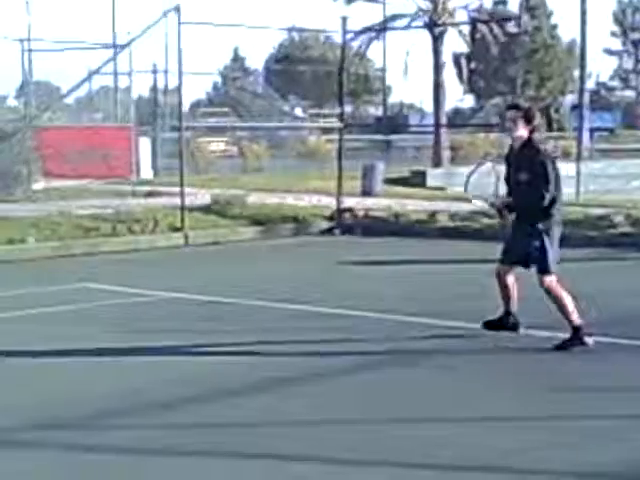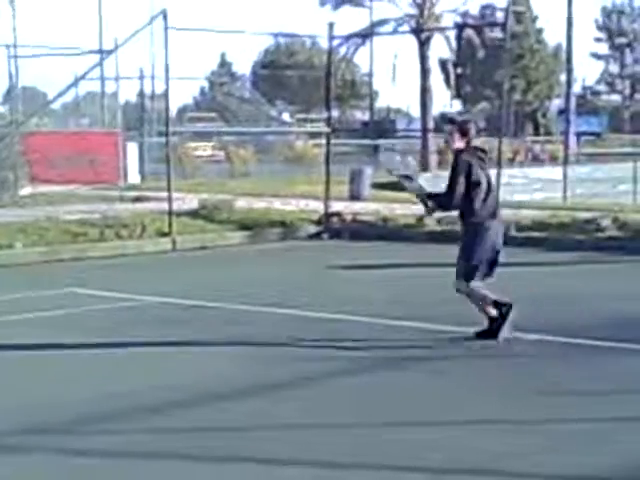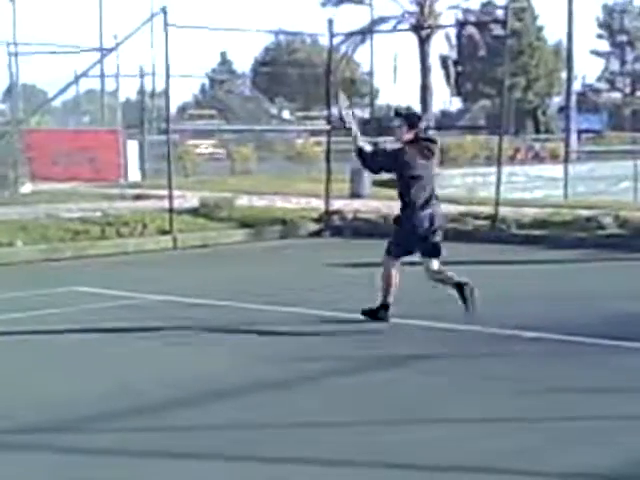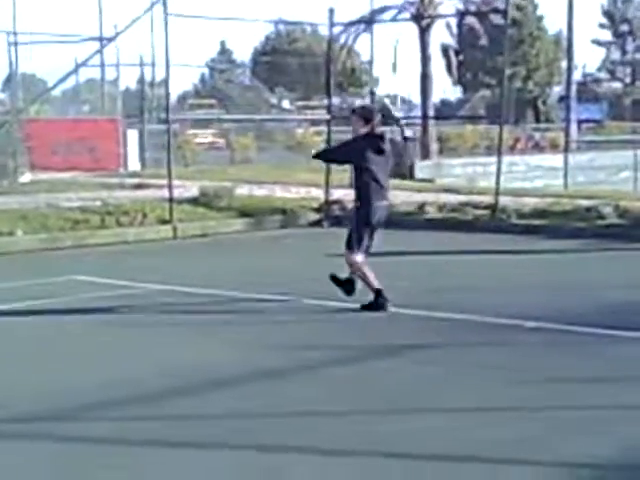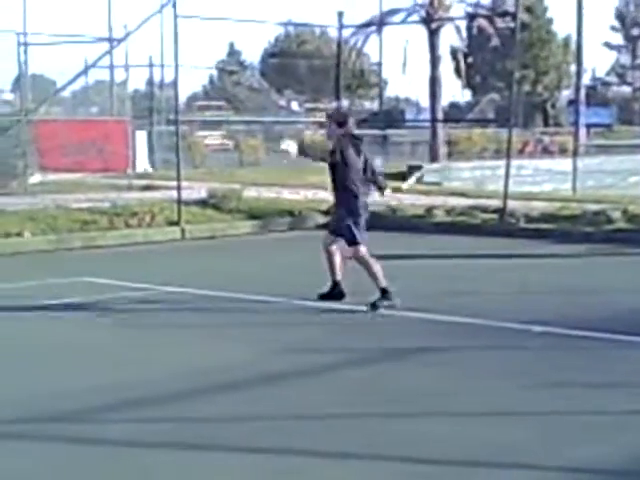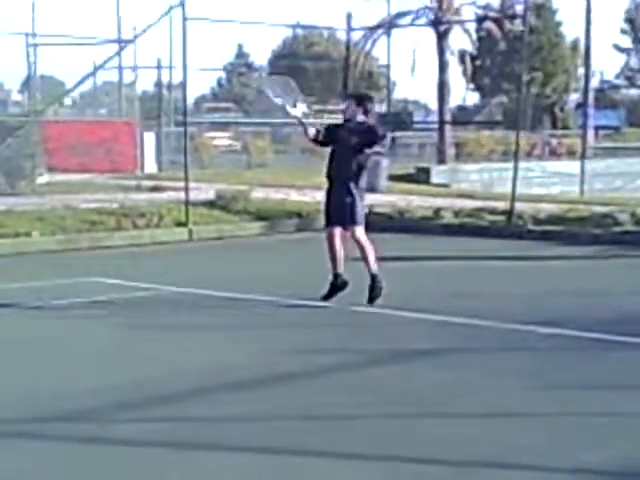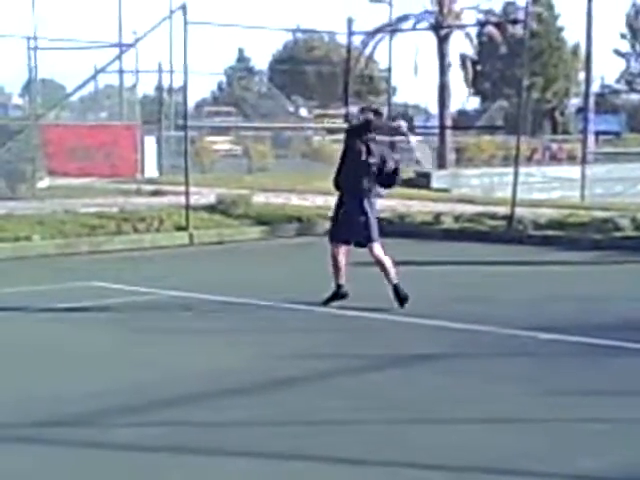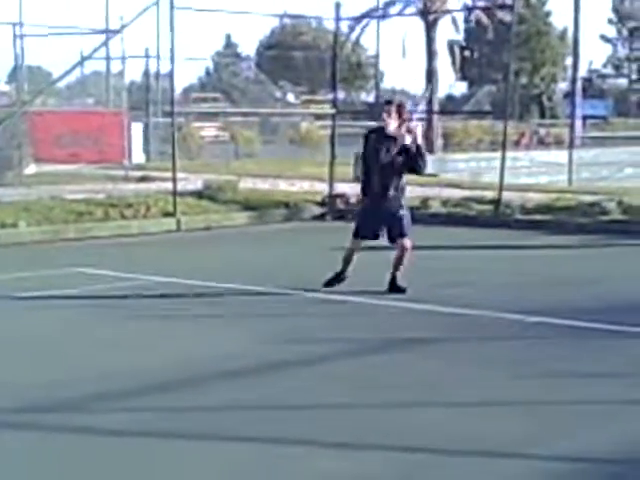
dt=0.3s
person 1, frame 1
left shoulder: (539, 155)
right shoulder: (512, 154)
left elbow: (545, 195)
left wrist: (510, 201)
right wrist: (506, 204)
left hip: (542, 226)
right hip: (521, 224)
left knee: (548, 282)
right knee: (503, 271)
left ankle: (580, 333)
right ankle: (509, 317)
person 1, frame 2
left shoulder: (464, 161)
right shoulder: (473, 160)
left elbow: (453, 200)
right elbow: (457, 197)
left wrist: (426, 196)
right wrist: (423, 191)
left hip: (479, 230)
right hip: (491, 227)
left knee: (463, 285)
right knee: (471, 284)
left ankle: (500, 306)
right ankle: (493, 323)
person 1, frame 3
left shoulder: (404, 153)
right shoulder: (426, 150)
left elbow: (375, 165)
left wrist: (359, 147)
right wrist: (371, 148)
left hip: (412, 217)
right hip: (432, 215)
left knee: (390, 262)
right knee: (433, 269)
left ankle: (383, 309)
right ankle: (461, 286)
person 1, frame 4
left shoulder: (357, 145)
right shoulder: (384, 141)
left elbow: (330, 154)
left wrist: (318, 153)
left hip: (368, 207)
right hip: (382, 205)
left knee: (353, 258)
right knee: (354, 245)
left ankle: (380, 297)
right ankle: (350, 282)
person 1, frame 5
left shoulder: (342, 145)
right shoulder: (352, 147)
left elbow: (330, 156)
right elbow: (370, 174)
right wrist: (381, 185)
left hip: (350, 206)
right hip: (345, 205)
left knee: (359, 253)
right knee: (329, 243)
left ankle: (386, 294)
right ankle: (336, 288)
person 1, frame 6
left shoulder: (368, 128)
right shoulder: (341, 128)
left elbow: (379, 139)
right elbow: (323, 139)
right wrist: (311, 132)
left hip: (351, 187)
right hip: (334, 187)
left knee: (357, 234)
right knee: (333, 235)
left ankle: (375, 279)
right ankle: (338, 279)
person 1, frame 7
left shoulder: (382, 151)
right shoulder: (353, 137)
left elbow: (388, 183)
right elbow: (366, 126)
left wrist: (395, 169)
right wrist: (391, 127)
left hip: (364, 203)
right hip: (344, 201)
left knee: (375, 250)
right knee: (336, 249)
left ankle: (397, 288)
right ankle: (340, 289)
person 1, frame 8
left shoulder: (408, 143)
right shoulder: (372, 136)
left elbow: (419, 169)
right elbow: (370, 160)
left wrist: (417, 145)
left hip: (395, 200)
right hip: (371, 199)
left knee: (404, 245)
right knee: (355, 243)
left ankle: (394, 281)
right ankle: (342, 272)
